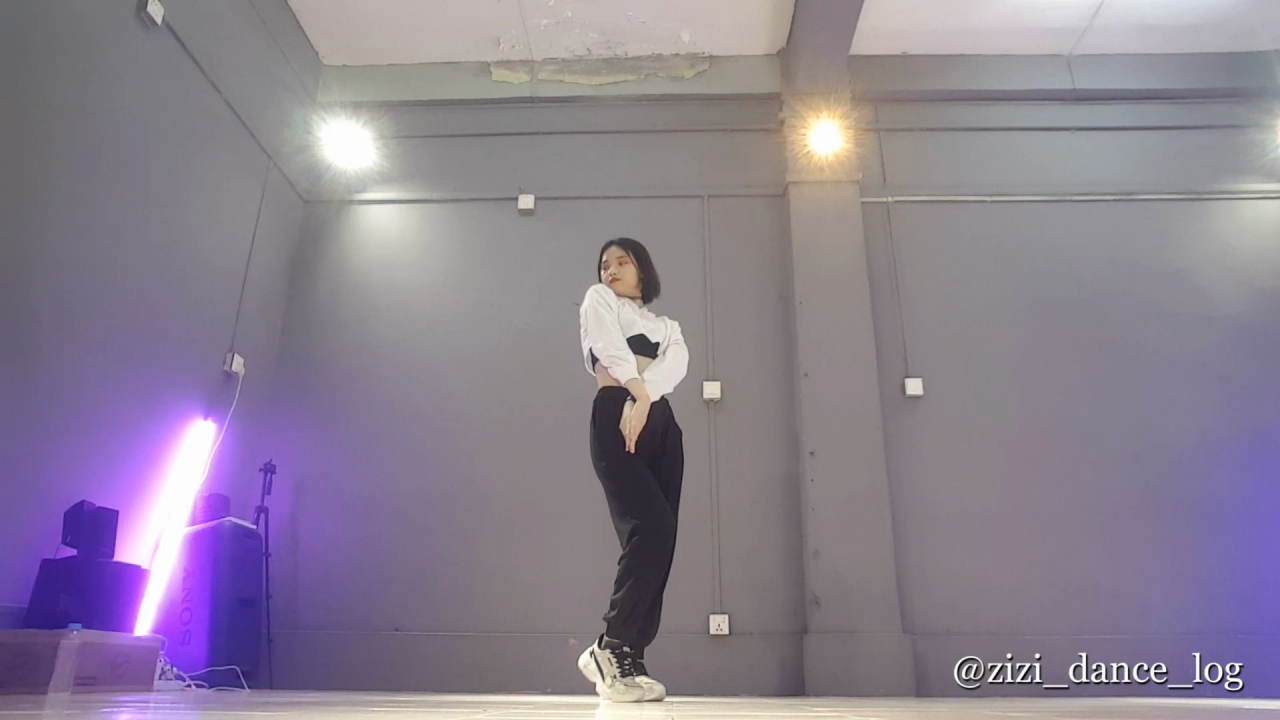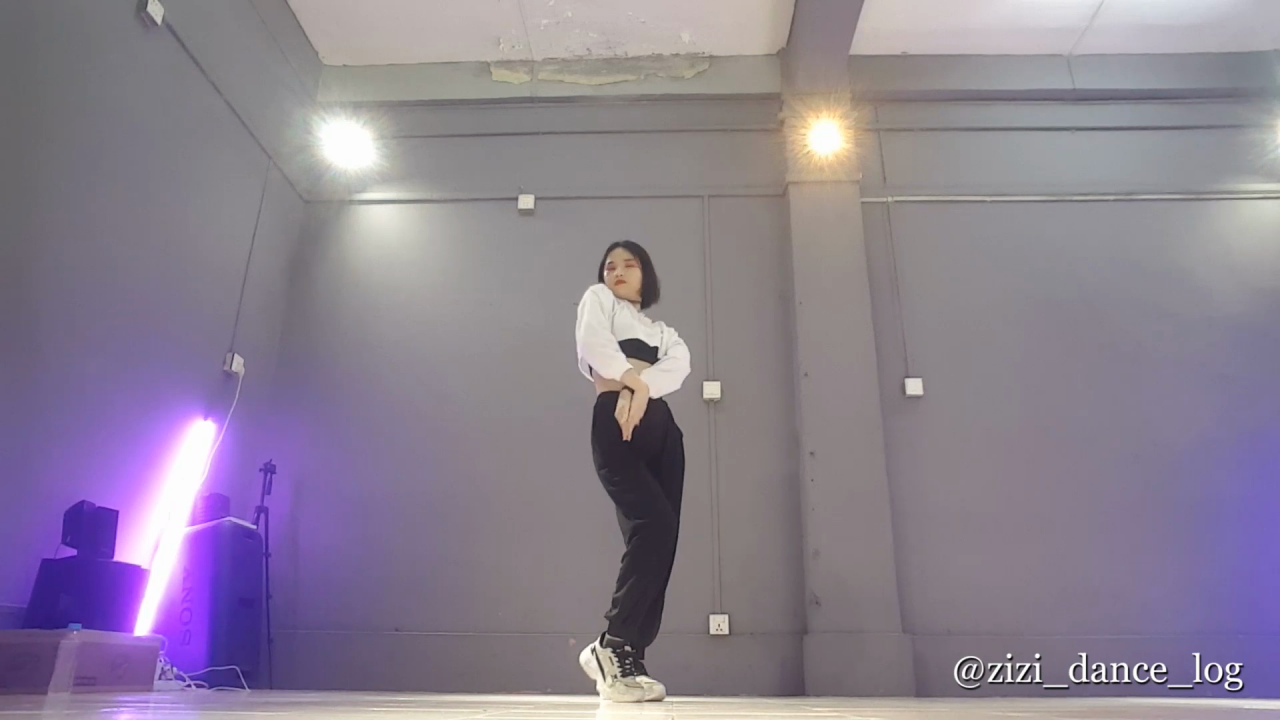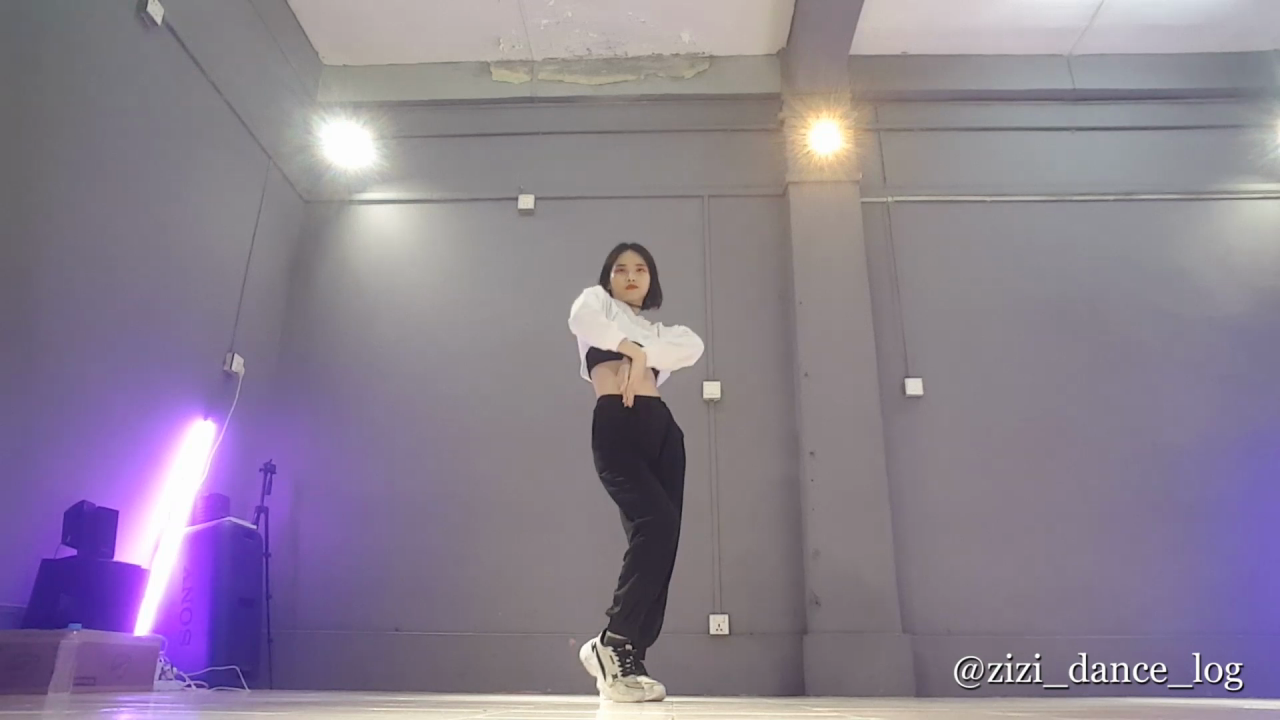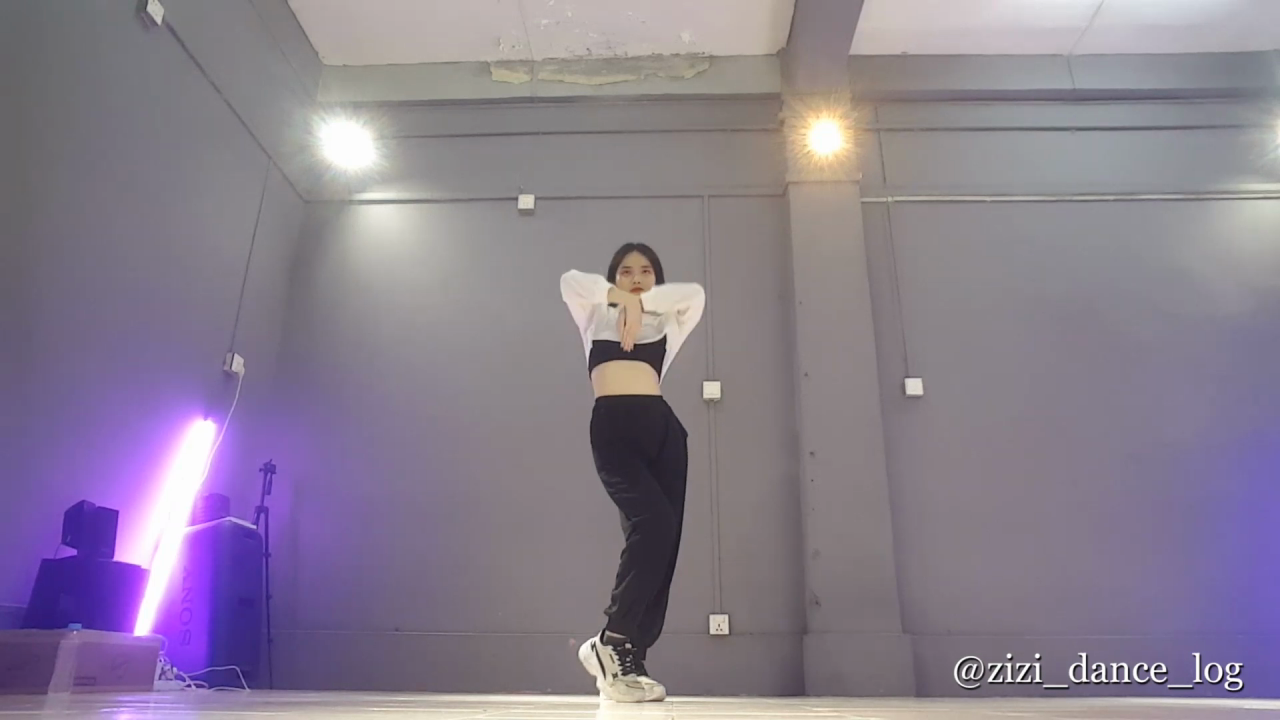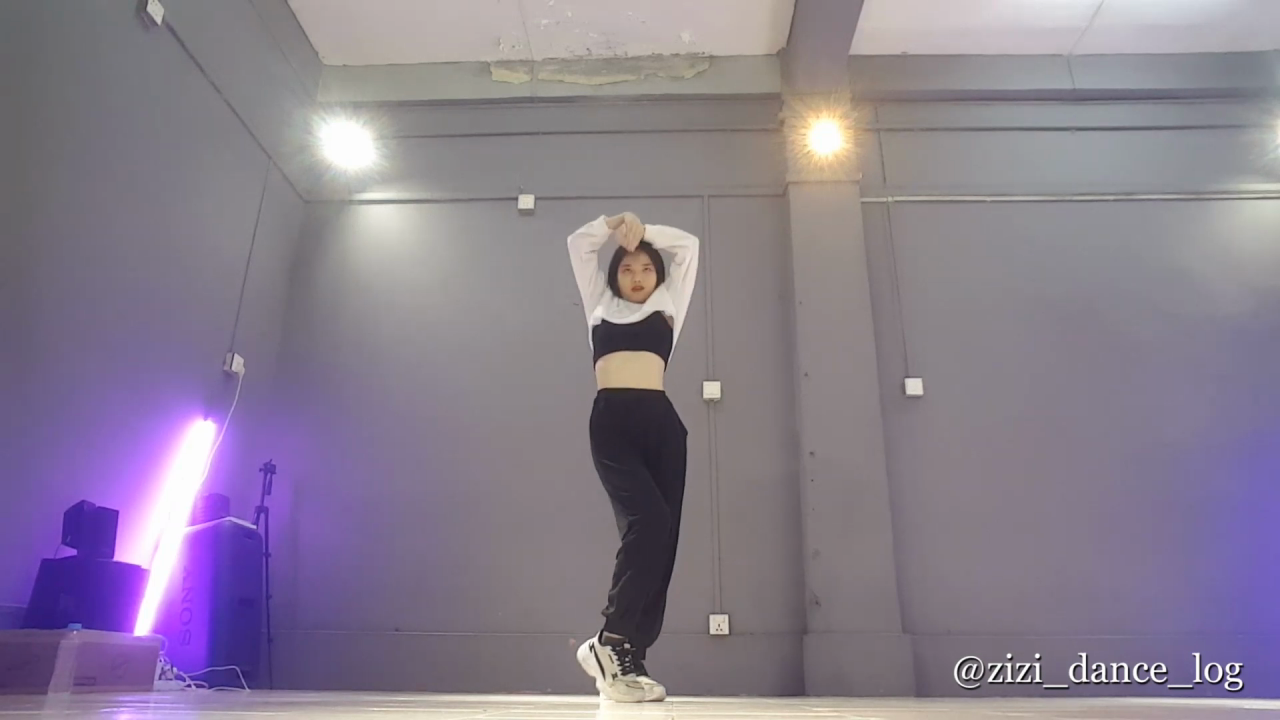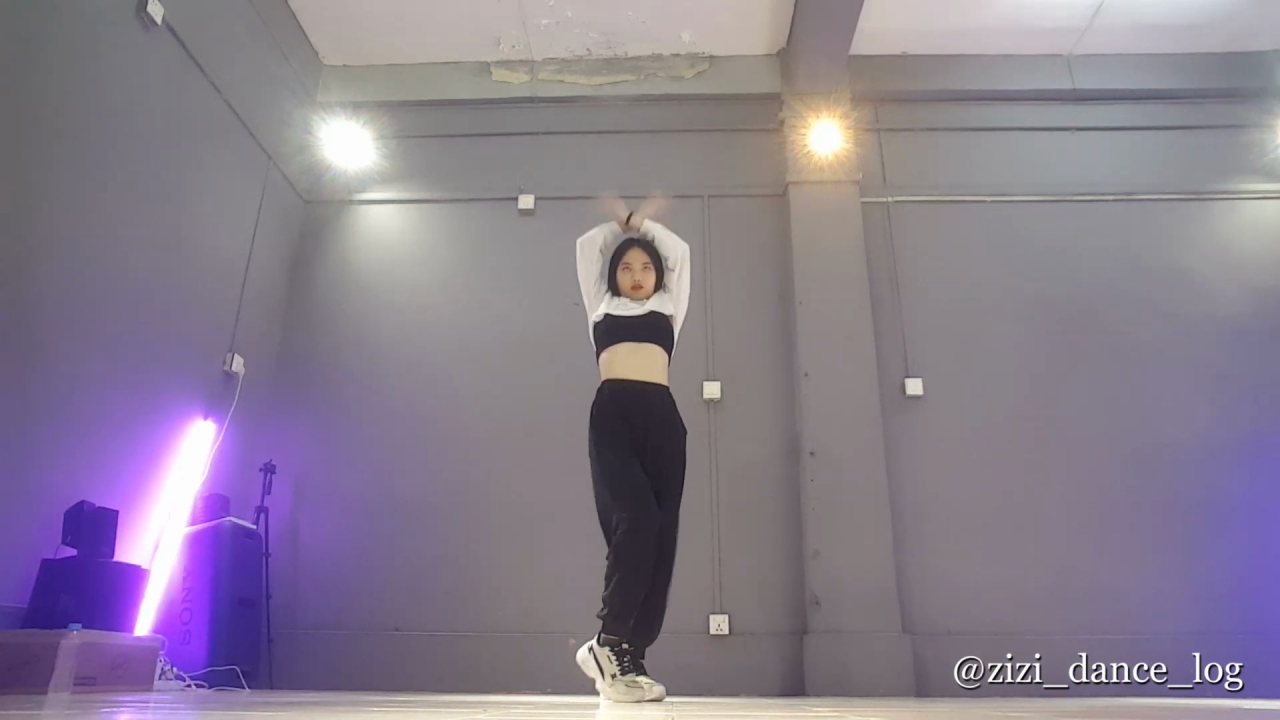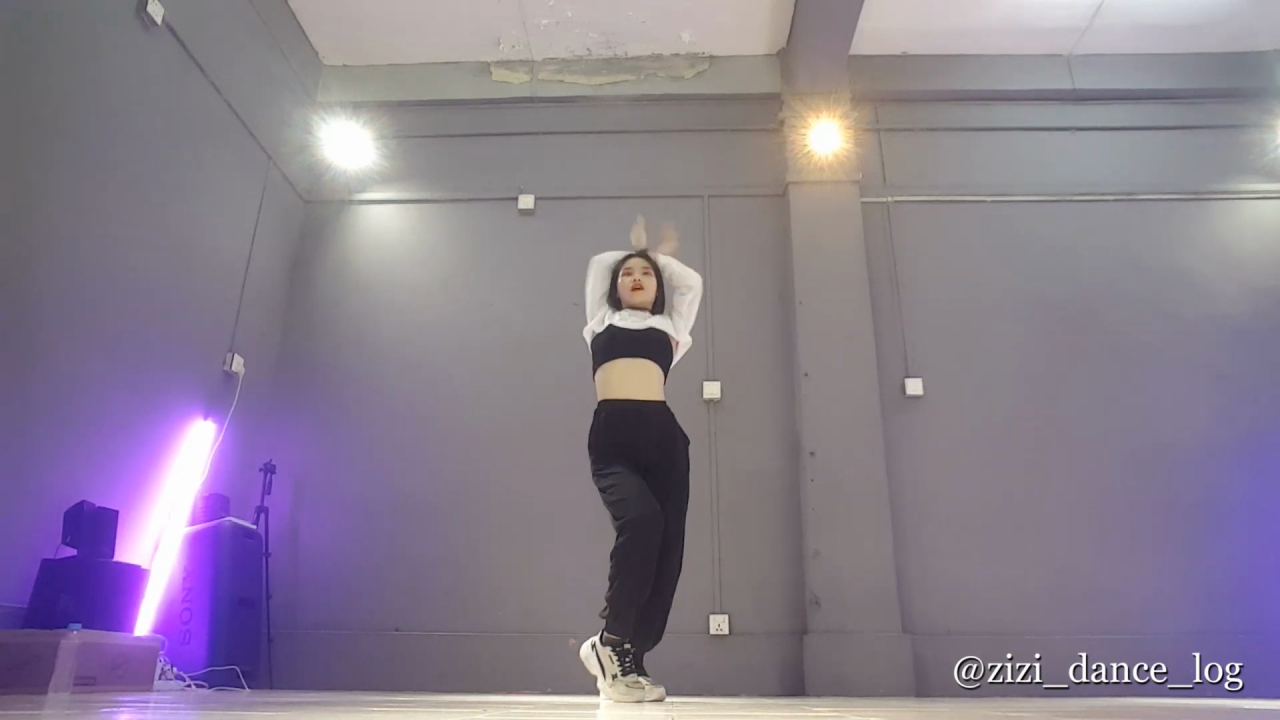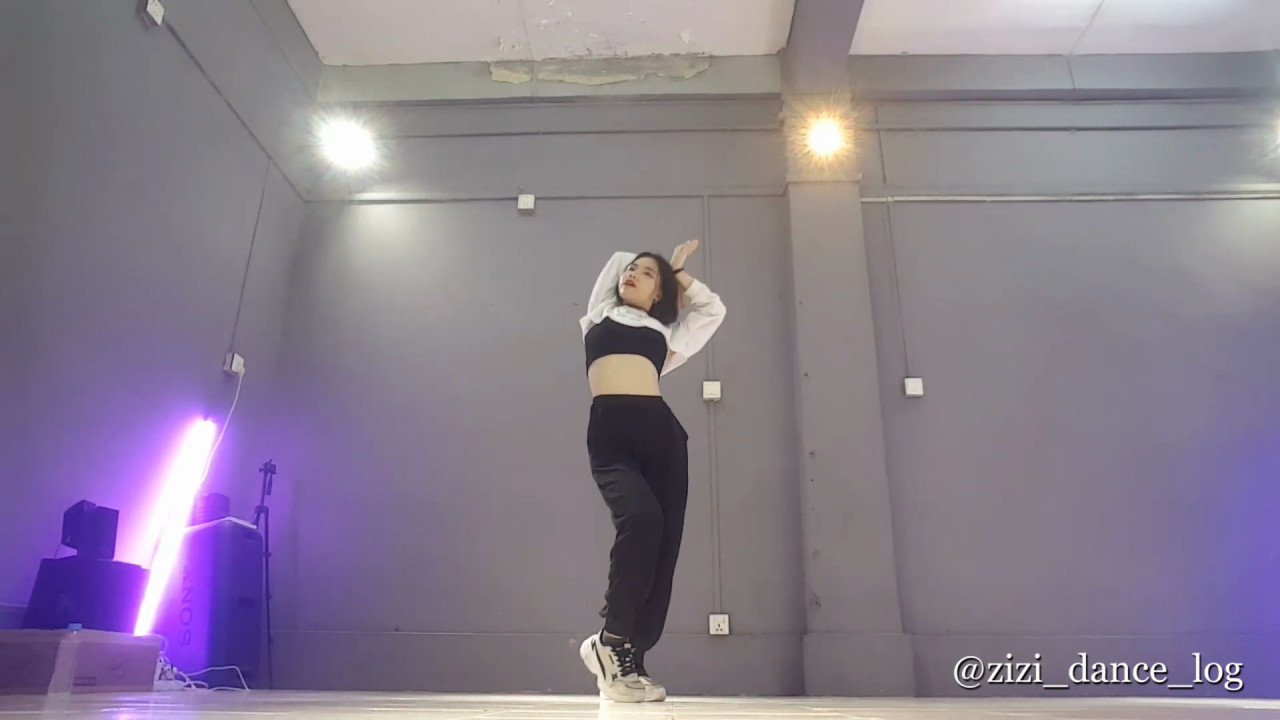
dt=0.5s
person 1, frame 1
left shoulder: (665, 325)
right shoulder: (599, 299)
left elbow: (675, 363)
right elbow: (610, 345)
left wrist: (643, 399)
right wrist: (637, 389)
left hip: (660, 422)
right hip: (616, 415)
left knee: (660, 536)
right knee: (651, 527)
left ankle: (629, 659)
right ankle: (610, 646)
person 1, frame 2
left shoulder: (662, 330)
right shoulder: (597, 299)
left elbow: (679, 366)
right elbow: (597, 343)
left wrist: (641, 390)
right wrist: (631, 384)
left hip: (660, 425)
right hip: (617, 421)
left knee: (662, 536)
right knee: (653, 526)
left ankle: (629, 659)
right ankle: (612, 644)
person 1, frame 3
left shoulder: (659, 330)
right shoulder: (599, 304)
left elbow: (692, 346)
right elbow: (581, 319)
left wrist: (644, 352)
right wrist: (628, 344)
left hip: (660, 427)
right hip: (615, 426)
left knee: (663, 537)
right knee: (656, 525)
left ankle: (629, 659)
right ankle: (612, 642)
person 1, frame 4
left shoulder: (666, 320)
right shoulder: (597, 314)
left elbow: (694, 294)
right elbow: (572, 281)
left wrist: (642, 303)
right wrist: (621, 298)
left hip: (661, 427)
right hip: (613, 427)
left knee: (665, 537)
right knee: (652, 523)
left ankle: (629, 657)
right ankle: (612, 641)
person 1, frame 5
left shoulder: (668, 305)
right shoulder: (600, 305)
left elbow: (689, 246)
right elbow: (578, 244)
left wrist: (644, 230)
right wrist: (616, 225)
left hip: (661, 422)
right hip: (612, 422)
left knee: (663, 534)
right knee: (648, 522)
left ankle: (628, 658)
right ankle: (610, 643)
person 1, frame 6
left shoulder: (669, 307)
right shoulder: (602, 305)
left elbow: (678, 250)
right elbow: (588, 245)
left wrist: (639, 221)
right wrist: (625, 225)
left hip: (662, 418)
right hip: (613, 415)
left knee: (661, 534)
right knee: (635, 521)
left ankle: (627, 655)
right ankle: (611, 643)
person 1, frame 7
left shoulder: (669, 326)
right shoulder: (602, 318)
left elbow: (691, 282)
right elbow: (600, 262)
left wrist: (655, 253)
right wrist: (632, 256)
left hip: (663, 435)
right hip: (611, 437)
left knee: (668, 544)
right knee: (641, 521)
left ankle: (628, 659)
right ankle: (611, 642)
person 1, frame 8
left shoulder: (665, 332)
right shoulder: (600, 313)
left elbow: (714, 309)
right elbow: (616, 258)
left wrist: (676, 271)
right wrist: (641, 260)
left hip: (661, 432)
right hip: (609, 436)
left knee: (665, 542)
right knee: (641, 520)
left ankle: (630, 657)
right ankle: (611, 641)
